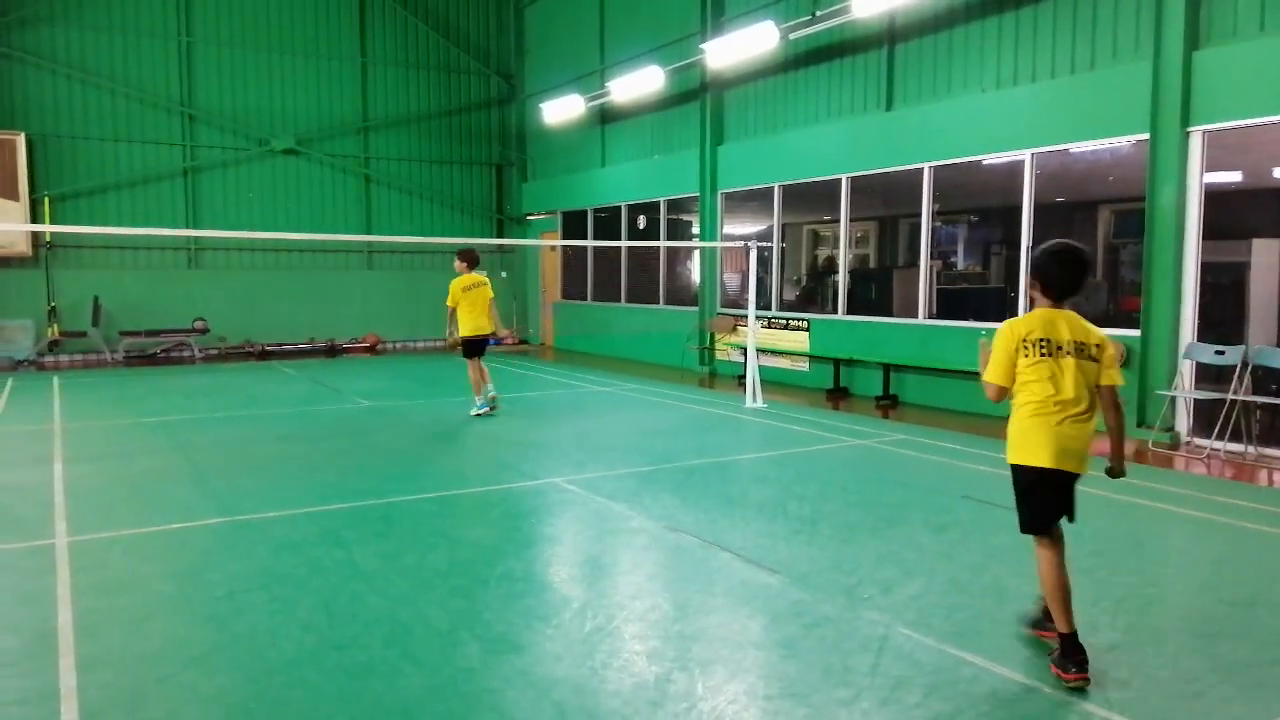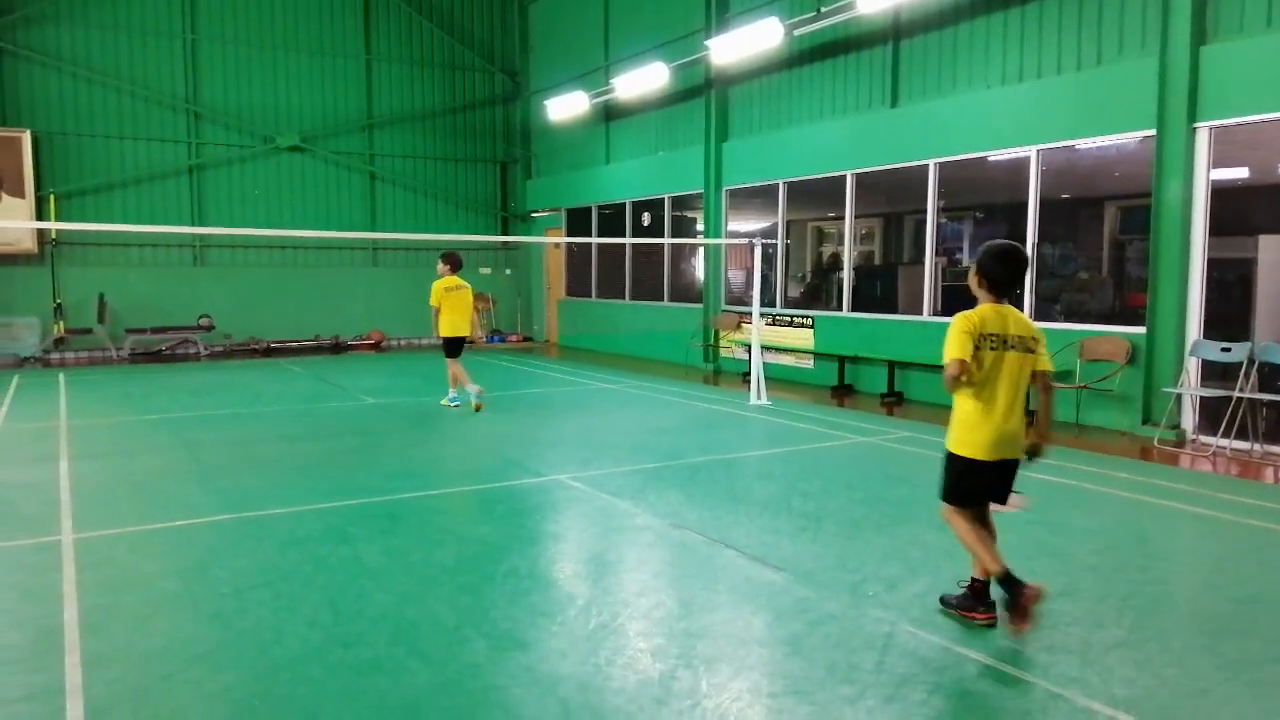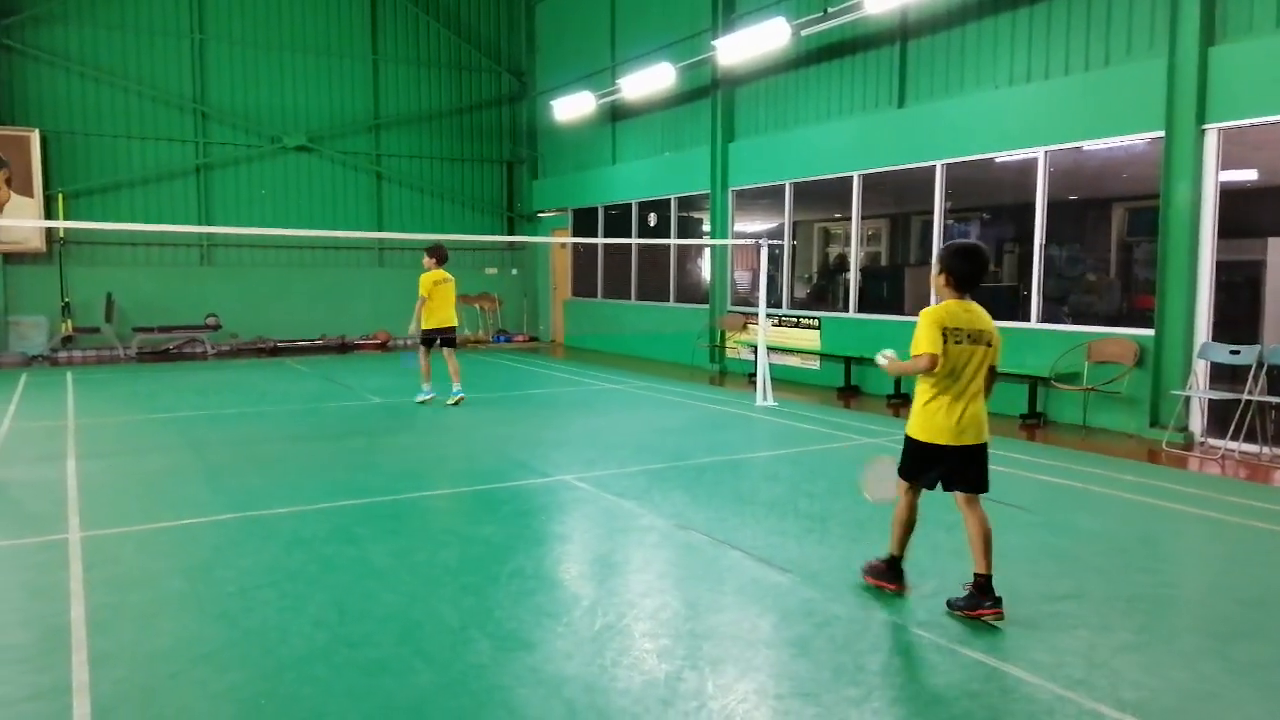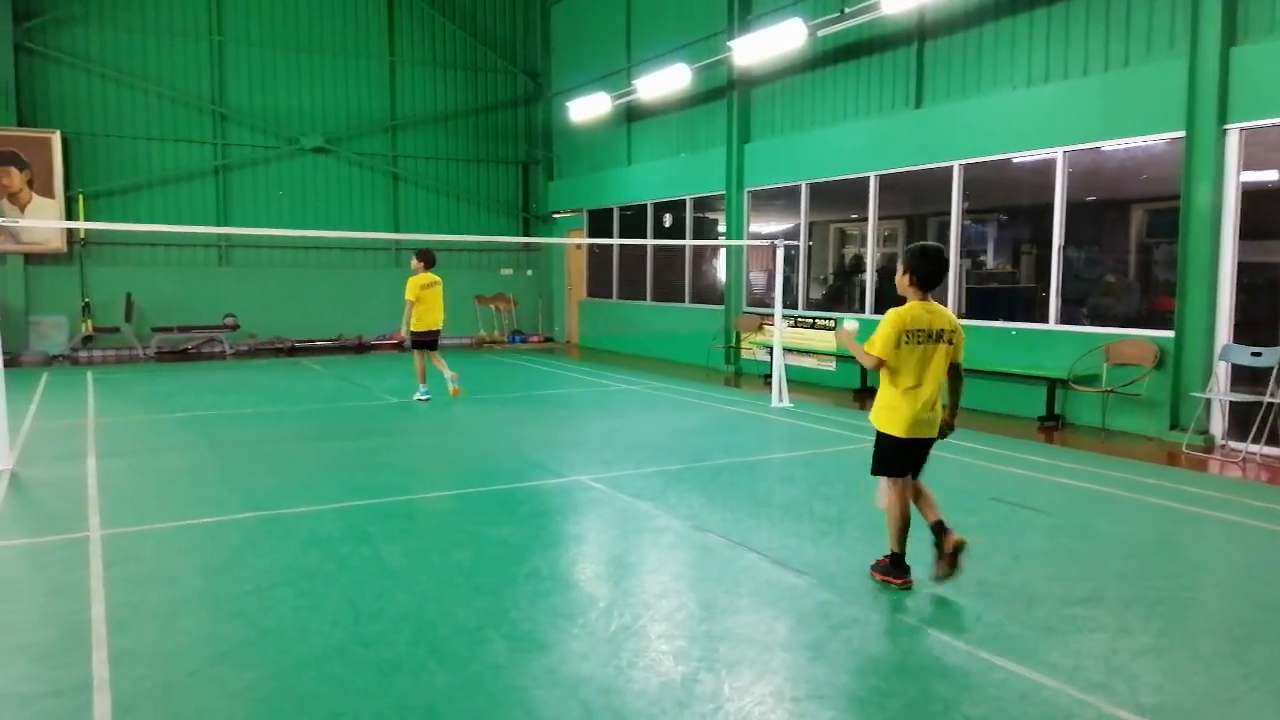
dt=0.3s
person 1, frame 1
left shoulder: (1014, 331)
right shoulder: (1094, 337)
left elbow: (994, 391)
right elbow: (1110, 401)
left wrist: (986, 363)
right wrist: (1118, 451)
left hip: (1033, 450)
right hip: (1074, 450)
left knee: (1048, 542)
right knee: (1045, 528)
left ankle: (1071, 652)
right ankle: (1051, 615)
person 1, frame 2
left shoulder: (967, 322)
right shoulder: (1028, 329)
left elbow: (956, 372)
right elbow: (1044, 386)
left wrist: (951, 382)
right wrist: (1039, 432)
left hip: (972, 438)
right hip: (1009, 439)
left knee: (955, 512)
right knee: (978, 510)
left ankle: (1014, 588)
right ankle: (978, 597)
person 1, frame 3
left shoulder: (934, 316)
right shoulder: (986, 321)
left elbow: (927, 364)
right elbow: (989, 376)
left wrist: (893, 366)
left hip: (931, 427)
right hip: (971, 429)
left knee: (909, 491)
right knee: (969, 503)
left ankle: (891, 567)
right ankle: (984, 593)
person 1, frame 4
left shoulder: (898, 318)
right shoulder: (950, 322)
left elbow: (873, 361)
right elbow: (955, 373)
left wrist: (849, 341)
right wrist: (951, 413)
left hip: (896, 418)
right hip: (929, 420)
left knee: (896, 486)
right knee: (911, 481)
left ankle: (897, 564)
right ankle: (944, 536)
